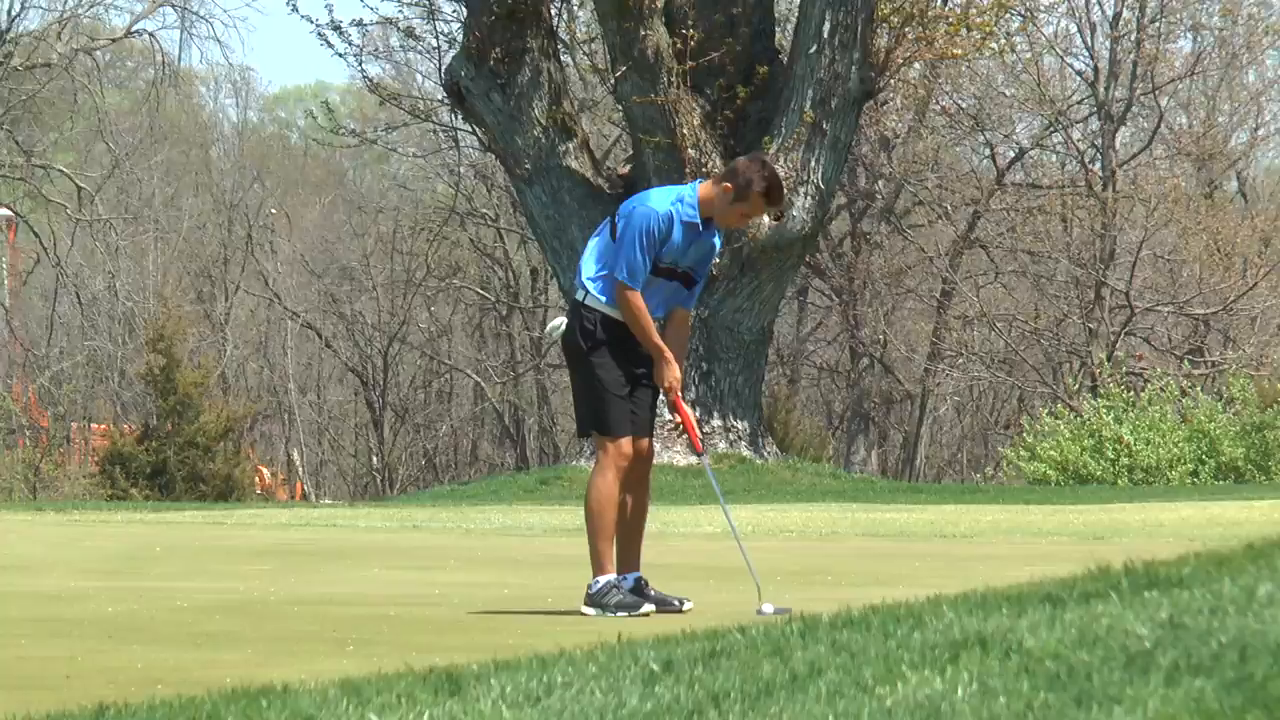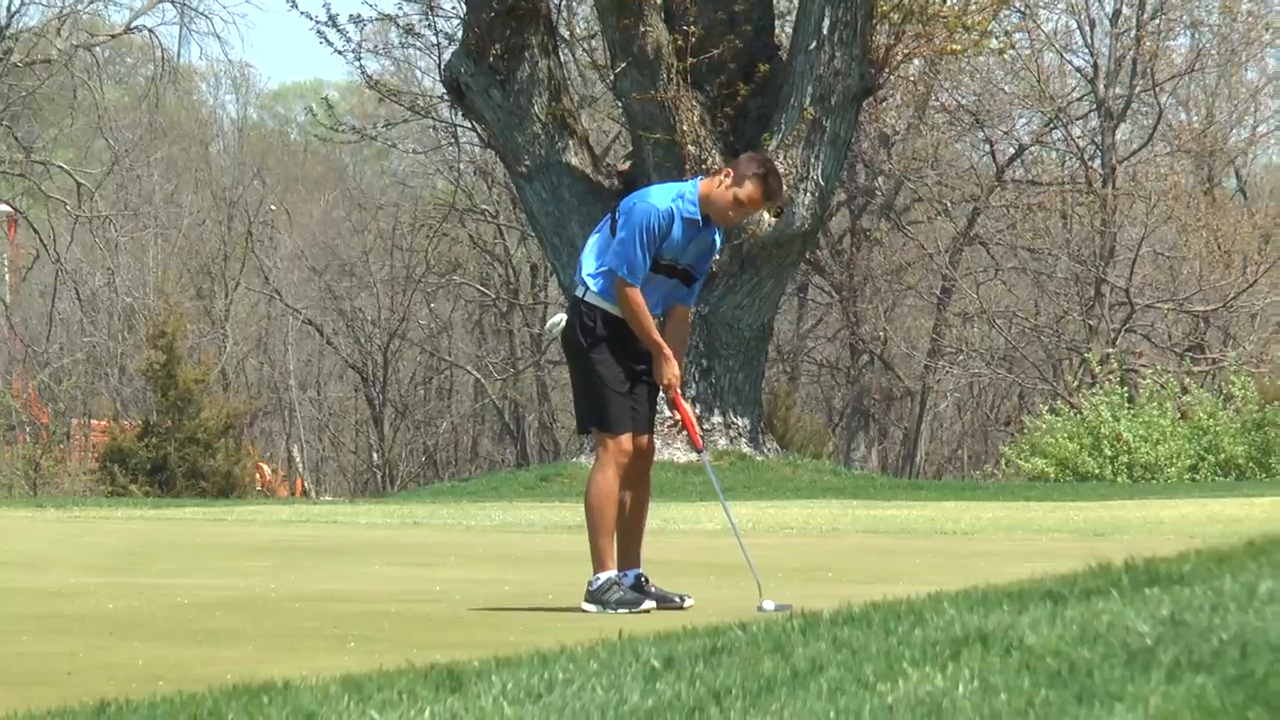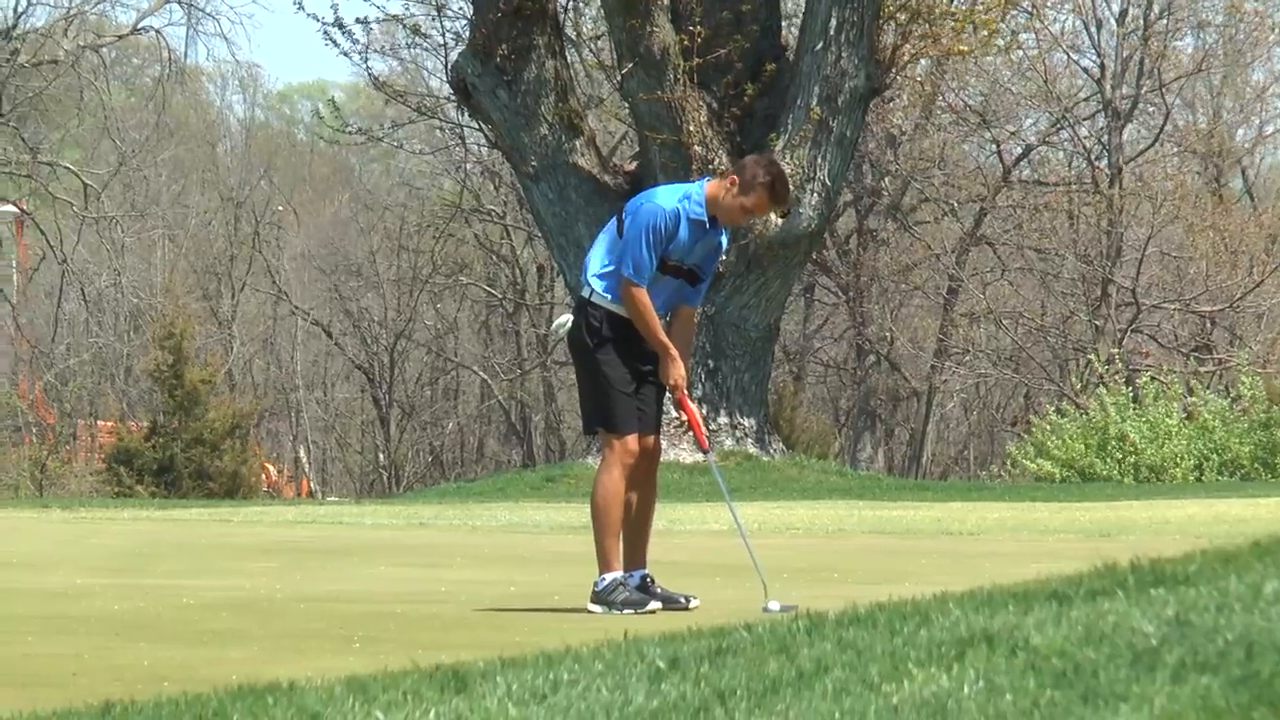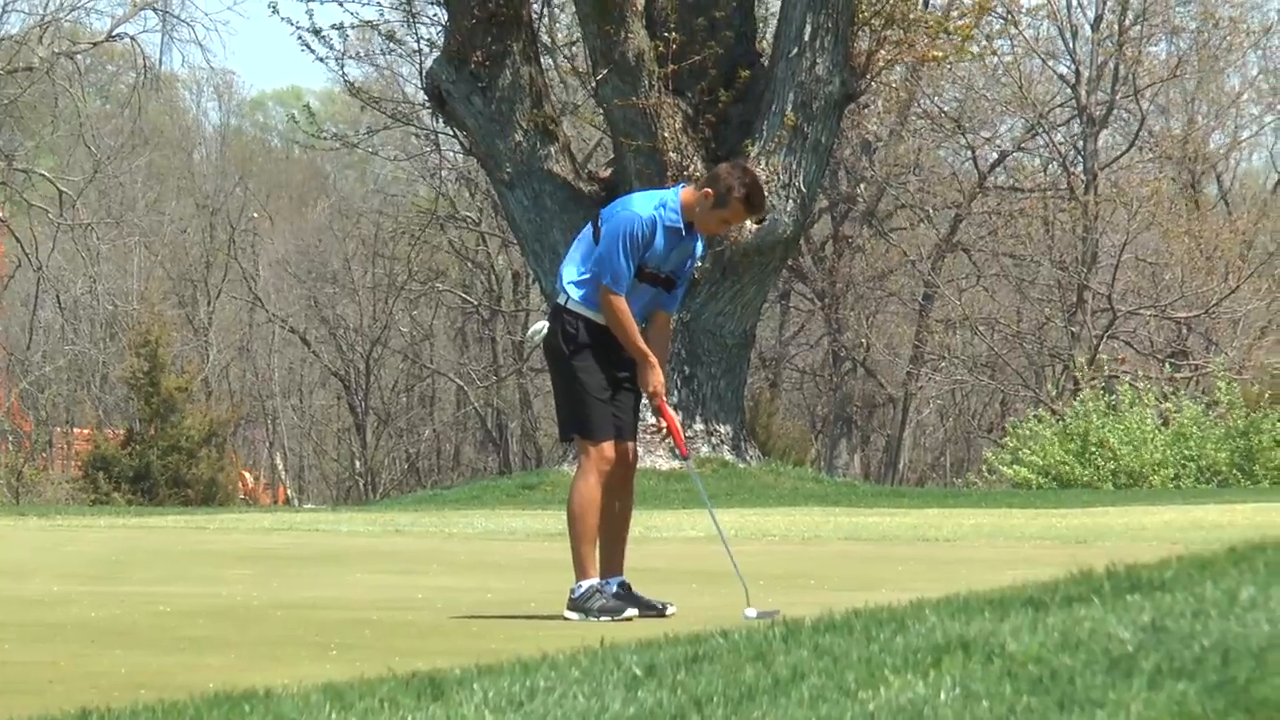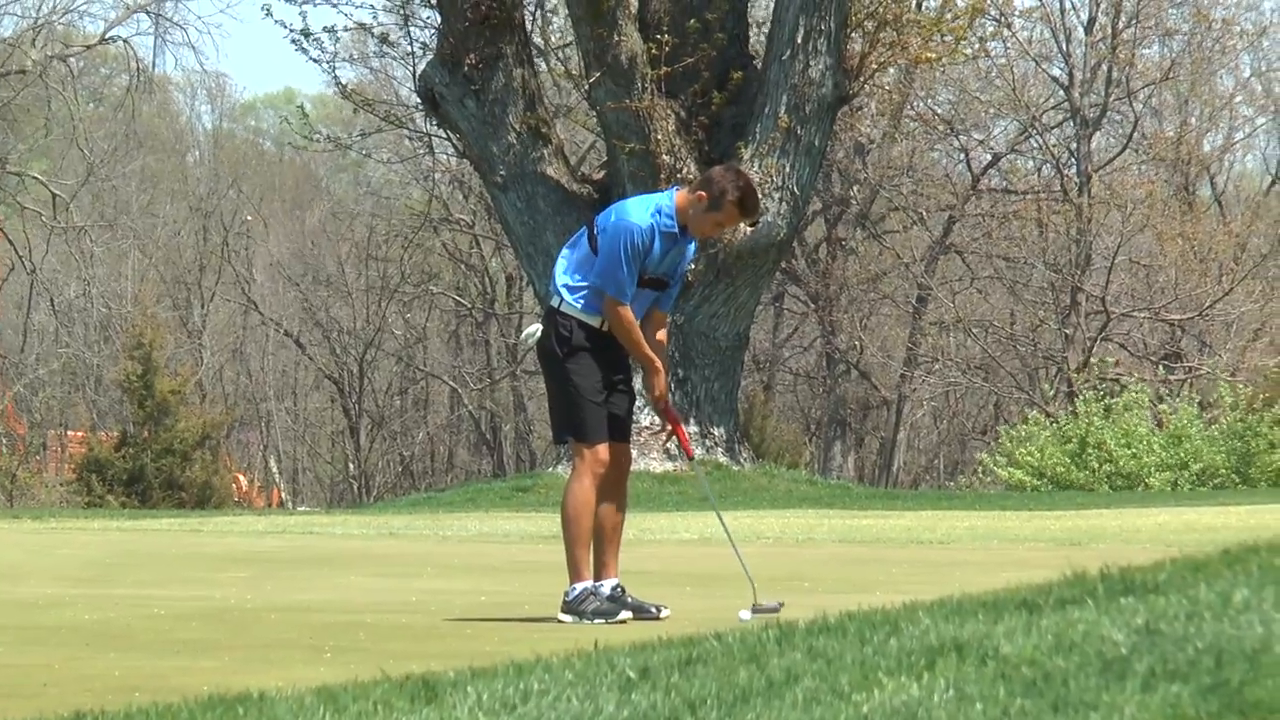
dt=0.3s
person 1, frame 1
left shoulder: (709, 239)
right shoulder: (653, 211)
left elbow: (679, 313)
right elbow: (626, 290)
left wrist: (675, 382)
right wrist: (664, 358)
left hip: (638, 337)
right hip: (597, 328)
left knee: (641, 457)
right knee: (615, 453)
left ankle: (630, 580)
right ankle: (601, 586)
person 1, frame 2
left shoulder: (710, 236)
right shoulder: (654, 207)
left elbow: (678, 310)
right elbow: (625, 287)
left wrist: (673, 377)
right wrist: (663, 355)
left hip: (637, 333)
right hip: (598, 325)
left knee: (640, 454)
right knee: (616, 450)
left ankle: (630, 577)
right ankle: (602, 582)
person 1, frame 3
left shoulder: (717, 238)
right shoulder: (660, 207)
left elbow: (685, 311)
right elbow: (631, 287)
left wrist: (679, 380)
right wrist: (668, 356)
left hip: (645, 334)
right hip: (604, 324)
left knee: (648, 454)
right knee: (622, 450)
left ankle: (637, 578)
right ankle: (608, 583)
person 1, frame 4
left shoulder: (692, 243)
right shoulder: (637, 214)
left elbow: (660, 316)
right elbow: (610, 295)
left wrist: (657, 384)
right wrist: (647, 363)
left hip: (620, 339)
right hip: (579, 330)
left knee: (624, 462)
right knee: (599, 457)
left ankle: (614, 584)
right ankle: (584, 589)
person 1, frame 5
left shoulder: (686, 243)
right shoulder: (633, 222)
left elbow: (656, 316)
right elbow: (616, 305)
left wrist: (660, 386)
right wrist: (653, 368)
left hip: (613, 341)
right hip: (573, 334)
left knee: (618, 464)
right knee: (593, 459)
left ankle: (607, 586)
right ankle: (579, 593)
